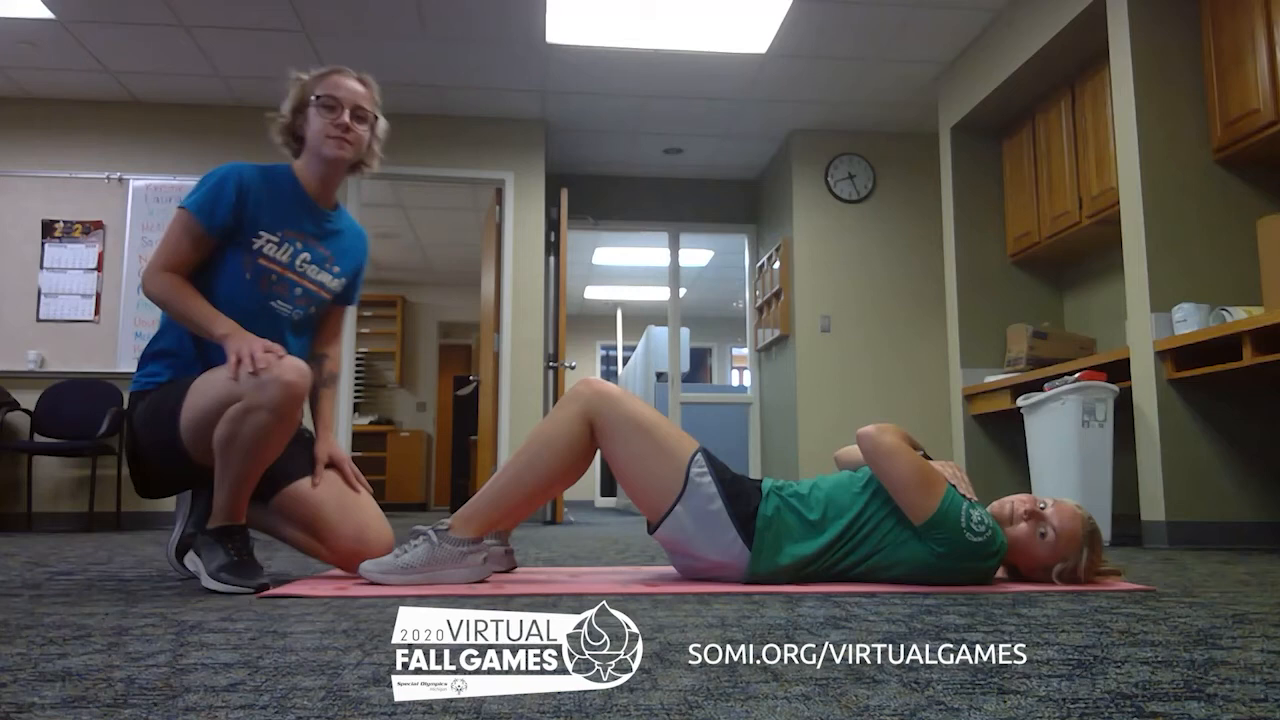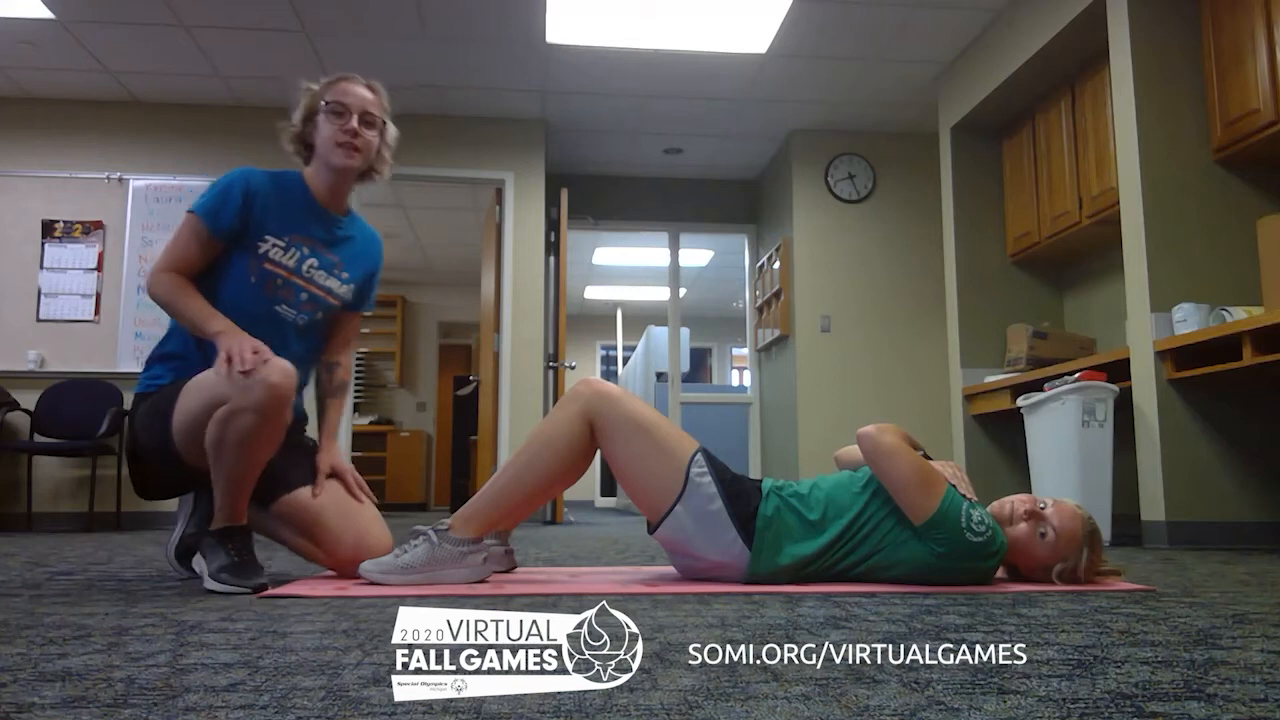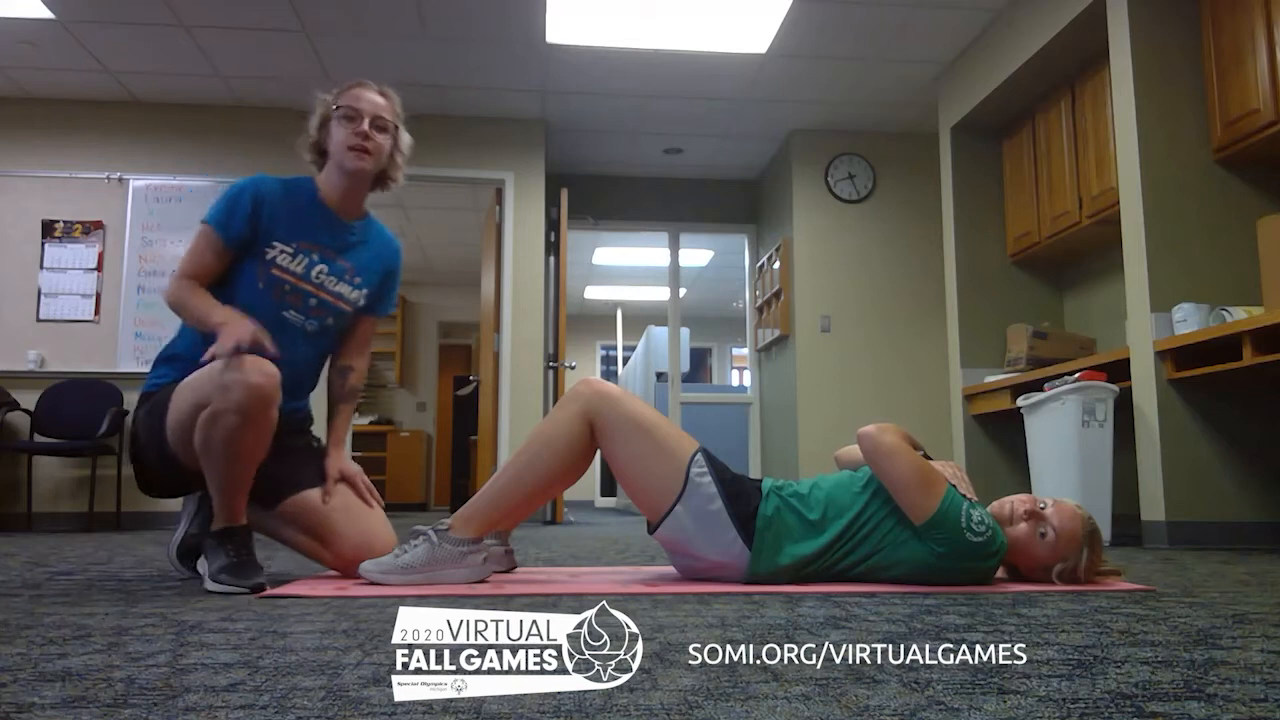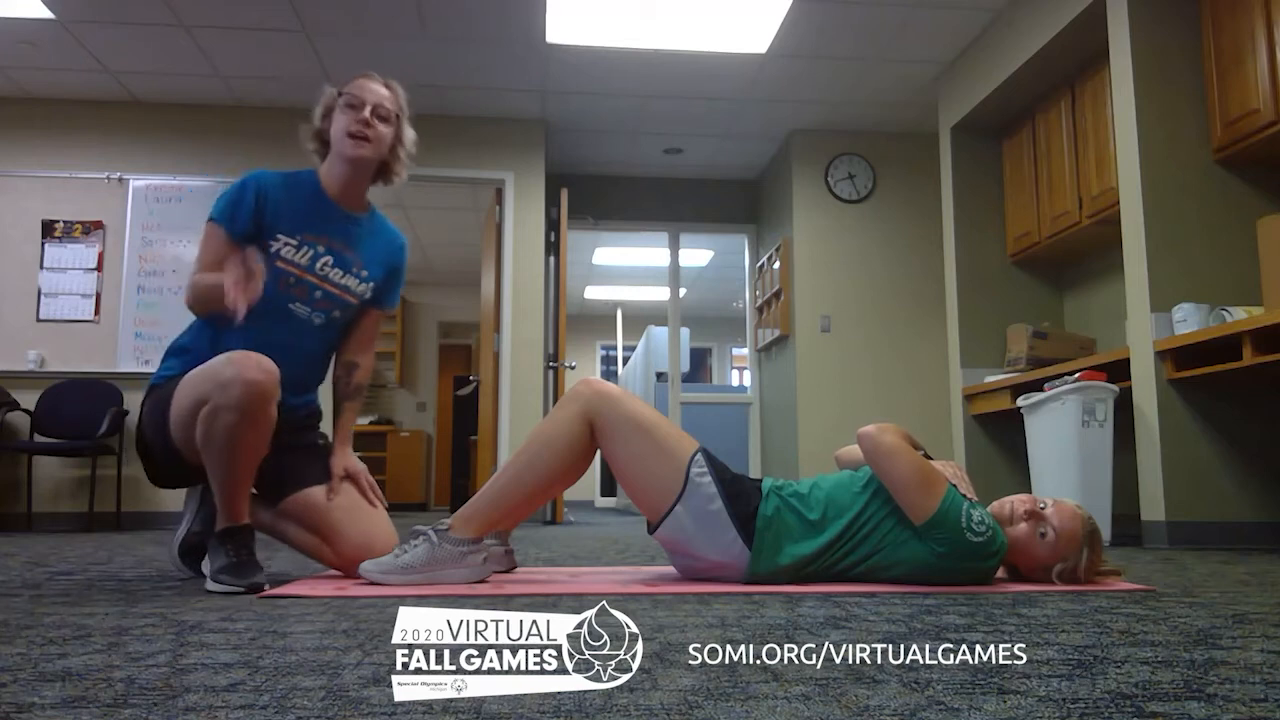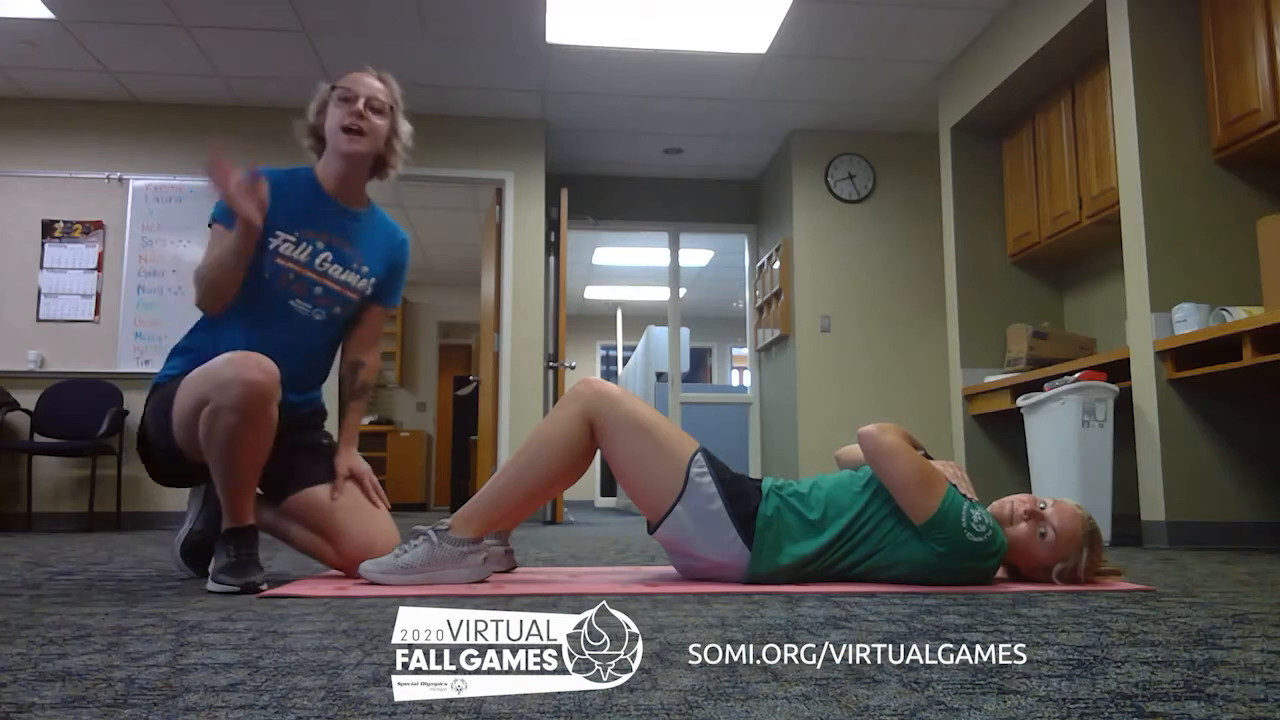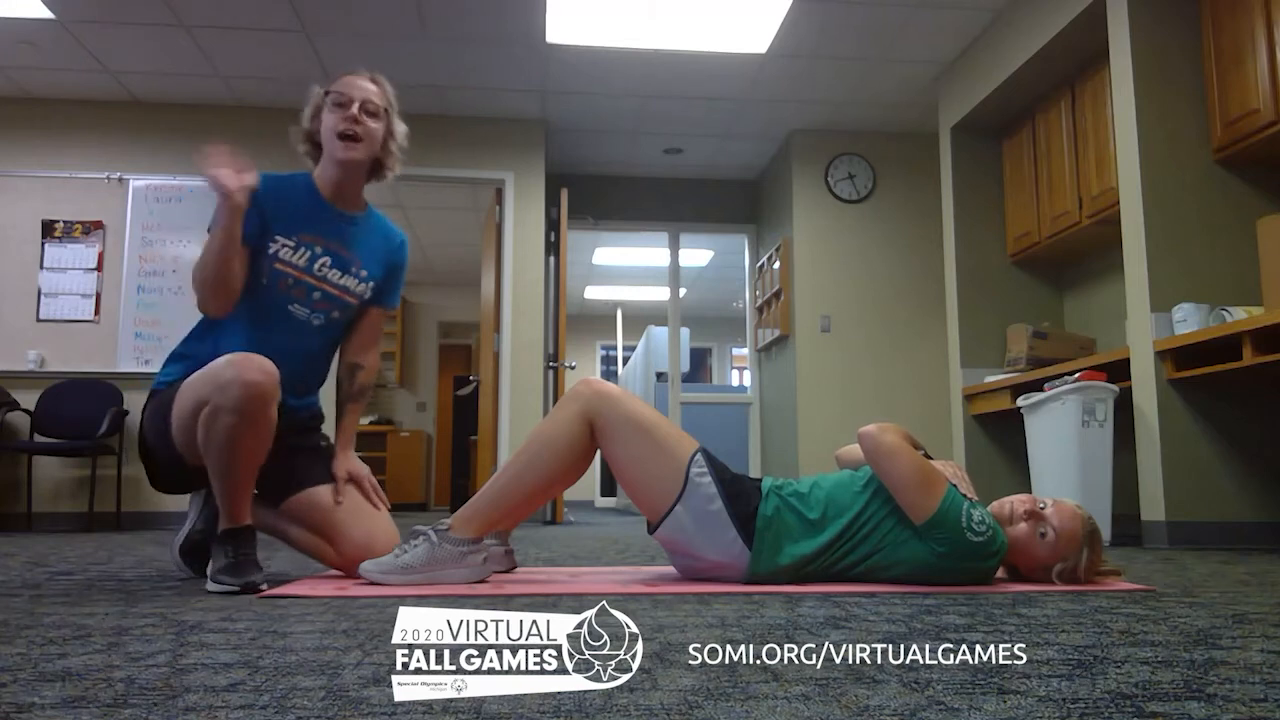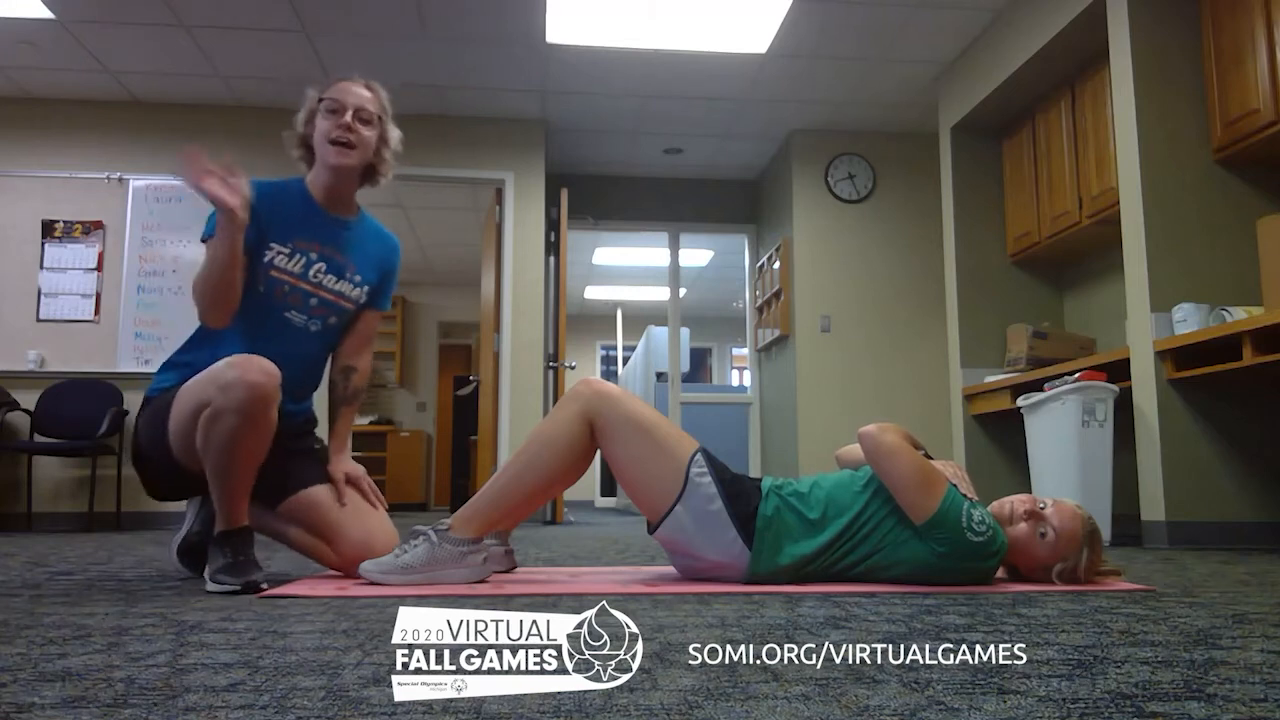
dt=0.1s
person 1, frame 1
left shoulder: (970, 538)
right shoulder: (968, 529)
left elbow: (875, 439)
right elbow: (853, 461)
left wrist: (925, 463)
right wrist: (934, 467)
left hip: (740, 530)
right hip: (744, 525)
left knee: (593, 397)
right knee: (600, 407)
left ankle: (455, 542)
right ankle: (475, 541)
person 1, frame 2
left shoulder: (971, 537)
right shoulder: (971, 530)
left elbow: (875, 439)
right elbow: (854, 460)
left wrist: (923, 461)
right wrist: (932, 465)
left hip: (740, 530)
right hip: (744, 525)
left knee: (593, 396)
right knee: (599, 409)
left ankle: (455, 542)
right ankle: (475, 540)
person 1, frame 3
left shoulder: (970, 539)
right shoulder: (970, 530)
left elbow: (875, 437)
right elbow: (853, 460)
left wrist: (929, 468)
right wrist: (933, 468)
left hip: (739, 531)
right hip: (746, 527)
left knee: (594, 396)
right knee: (601, 408)
left ankle: (457, 542)
right ankle: (476, 540)
person 1, frame 4
left shoulder: (970, 537)
right shoulder: (970, 532)
left elbow: (874, 438)
right elbow: (853, 459)
left wrist: (929, 467)
right wrist: (933, 467)
left hip: (740, 530)
right hip: (747, 527)
left knee: (594, 395)
right knee: (600, 409)
left ankle: (457, 541)
right ankle: (477, 540)
person 1, frame 5
left shoulder: (970, 539)
right shoulder: (967, 533)
left elbow: (875, 438)
right elbow: (852, 460)
left wrist: (926, 463)
right wrist: (931, 467)
left hip: (740, 529)
right hip: (744, 528)
left knee: (593, 396)
right knee: (601, 408)
left ankle: (454, 542)
right ankle: (477, 541)
person 1, frame 6
left shoulder: (971, 537)
right shoulder: (968, 533)
left elbow: (874, 438)
right elbow: (853, 459)
left wrist: (924, 461)
right wrist: (930, 467)
left hip: (740, 531)
right hip: (746, 528)
left knee: (593, 396)
right knee: (599, 411)
left ankle: (455, 542)
right ankle: (478, 541)
person 1, frame 7
left shoulder: (971, 539)
right shoulder: (968, 529)
left elbow: (876, 437)
right elbow: (853, 458)
left wrist: (930, 467)
right wrist: (933, 466)
left hip: (741, 530)
right hip: (746, 525)
left knee: (592, 396)
right knee: (599, 407)
left ankle: (456, 542)
right ankle: (479, 541)
person 2, frame 1
left shoulder: (352, 241)
right shoulder: (239, 185)
left elbow: (326, 346)
right elbow: (158, 276)
left wrist: (325, 434)
right wrist: (232, 335)
left hip: (271, 424)
right hip: (175, 399)
left knee: (370, 547)
right knee: (283, 375)
left ankle: (216, 506)
right ankle: (219, 530)
person 2, frame 2
left shoulder: (366, 246)
right shoulder: (247, 190)
left elbow: (338, 354)
right elbow: (164, 278)
left wrist: (329, 445)
right wrist: (227, 332)
left hip: (274, 427)
right hip: (179, 402)
left knee: (368, 554)
right knee: (271, 378)
left ankle: (221, 507)
right ankle: (223, 530)
person 2, frame 3
left shoulder: (383, 253)
right shoulder: (259, 198)
left elbow: (351, 359)
right elbow: (182, 288)
left wrist: (337, 449)
right wrist: (227, 319)
left hip: (282, 427)
right hip: (185, 404)
left knee: (373, 554)
right knee: (253, 378)
left ankle: (228, 507)
right ankle: (226, 530)
person 2, frame 4
left shoulder: (389, 246)
right shoulder: (262, 192)
left elbow: (357, 353)
right elbow: (198, 292)
left wrist: (342, 445)
right wrist: (230, 286)
left hip: (290, 418)
right hip: (195, 394)
left knee: (373, 554)
right knee: (252, 370)
left ankle: (234, 505)
right ankle: (228, 528)
person 2, frame 5
left shoulder: (389, 241)
right shoulder: (264, 189)
left elbow: (362, 352)
right elbow: (210, 300)
left wrist: (347, 446)
right wrist: (246, 226)
left hip: (293, 418)
right hip: (196, 394)
left knee: (374, 551)
right knee: (250, 373)
left ankle: (235, 507)
right ankle: (232, 531)
person 2, frame 6
left shoulder: (388, 244)
right shoulder: (263, 195)
left elbow: (361, 354)
right elbow: (214, 303)
left wrist: (345, 449)
right wrist: (233, 208)
left hip: (290, 422)
right hip: (195, 398)
left knee: (373, 551)
right knee: (250, 374)
left ankle: (234, 505)
right ankle: (230, 530)
person 2, frame 7
left shoulder: (381, 247)
right shoulder: (258, 202)
left elbow: (354, 357)
right elbow: (214, 315)
left wrist: (339, 451)
right wrist: (231, 219)
left hip: (283, 428)
right hip: (185, 408)
left knee: (373, 552)
right knee: (253, 375)
left ankle: (227, 511)
right ankle: (228, 535)
